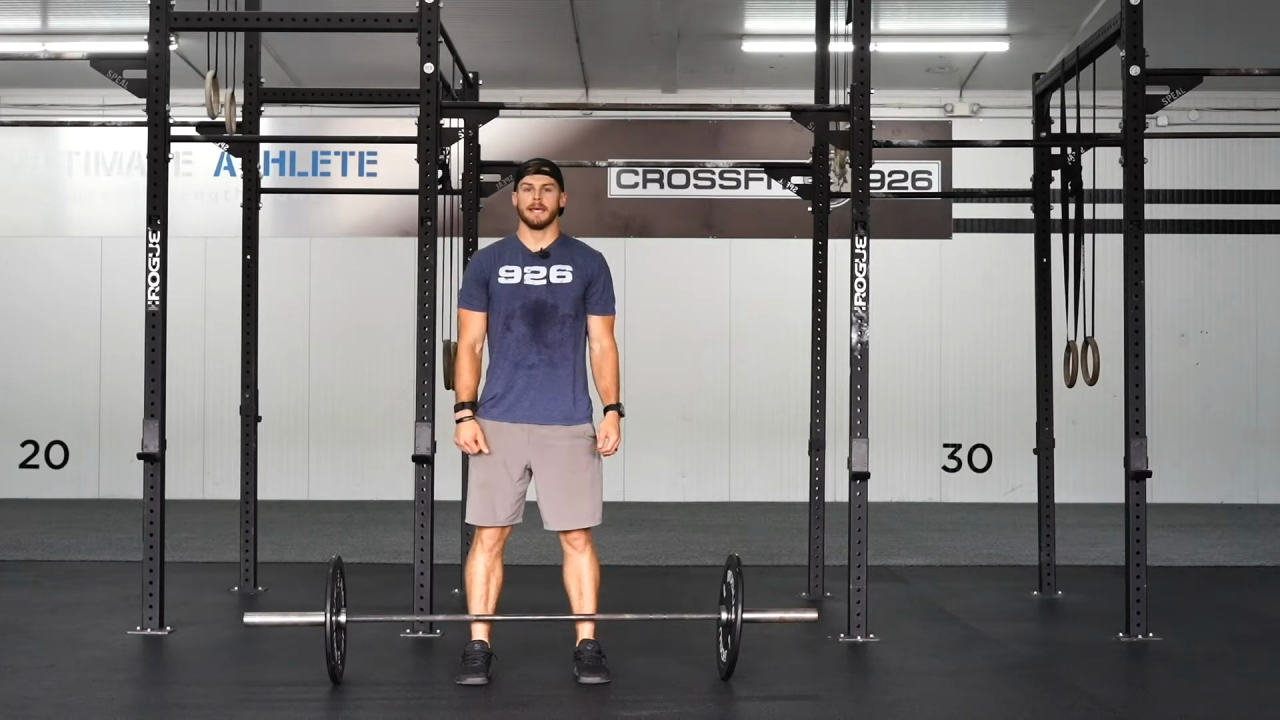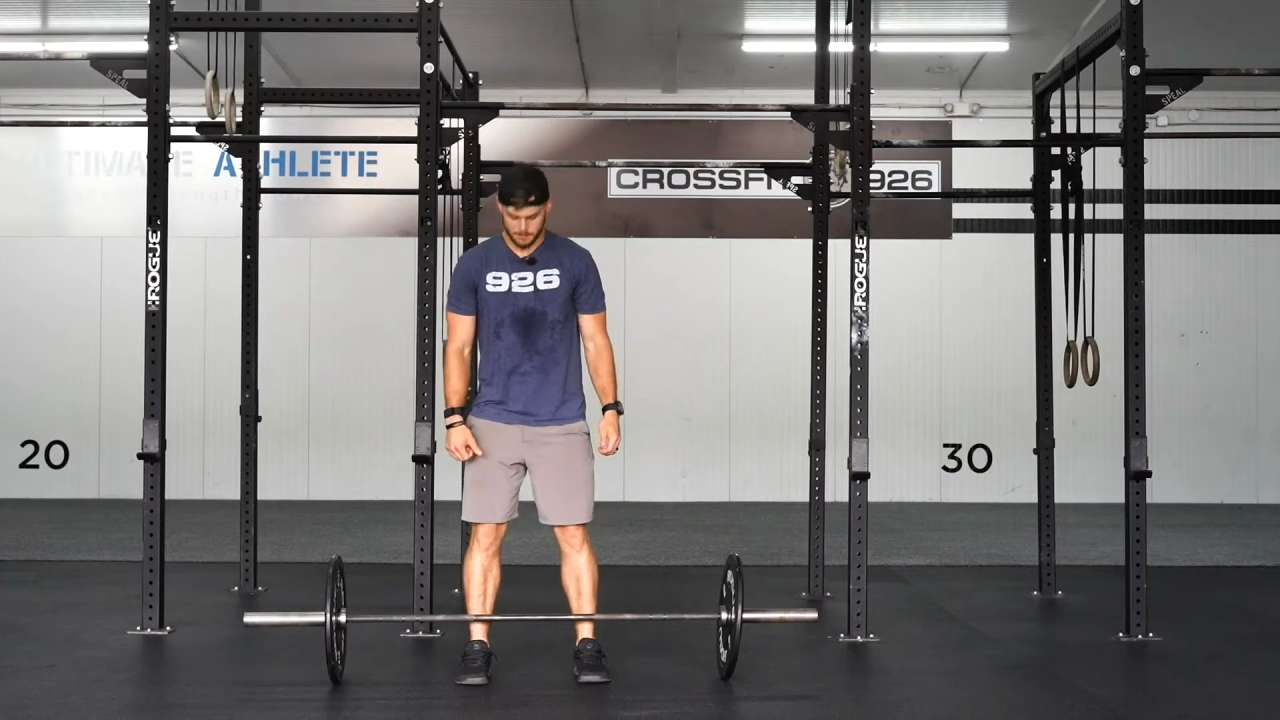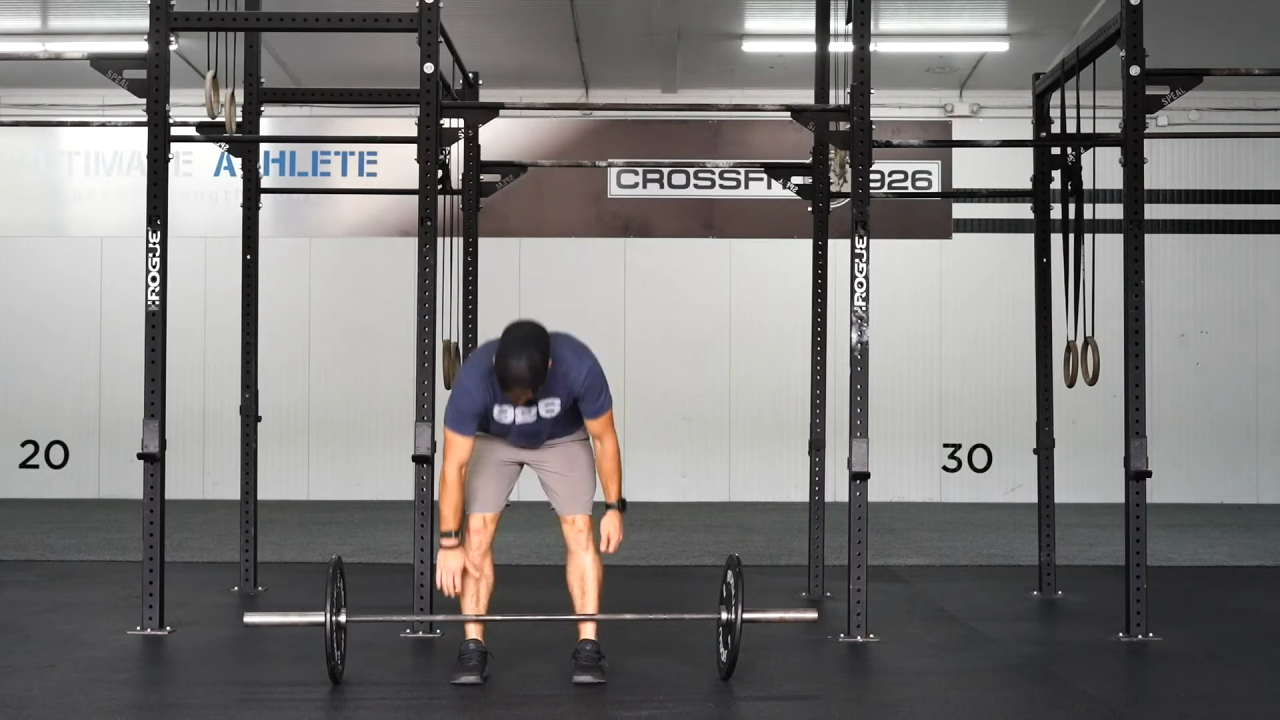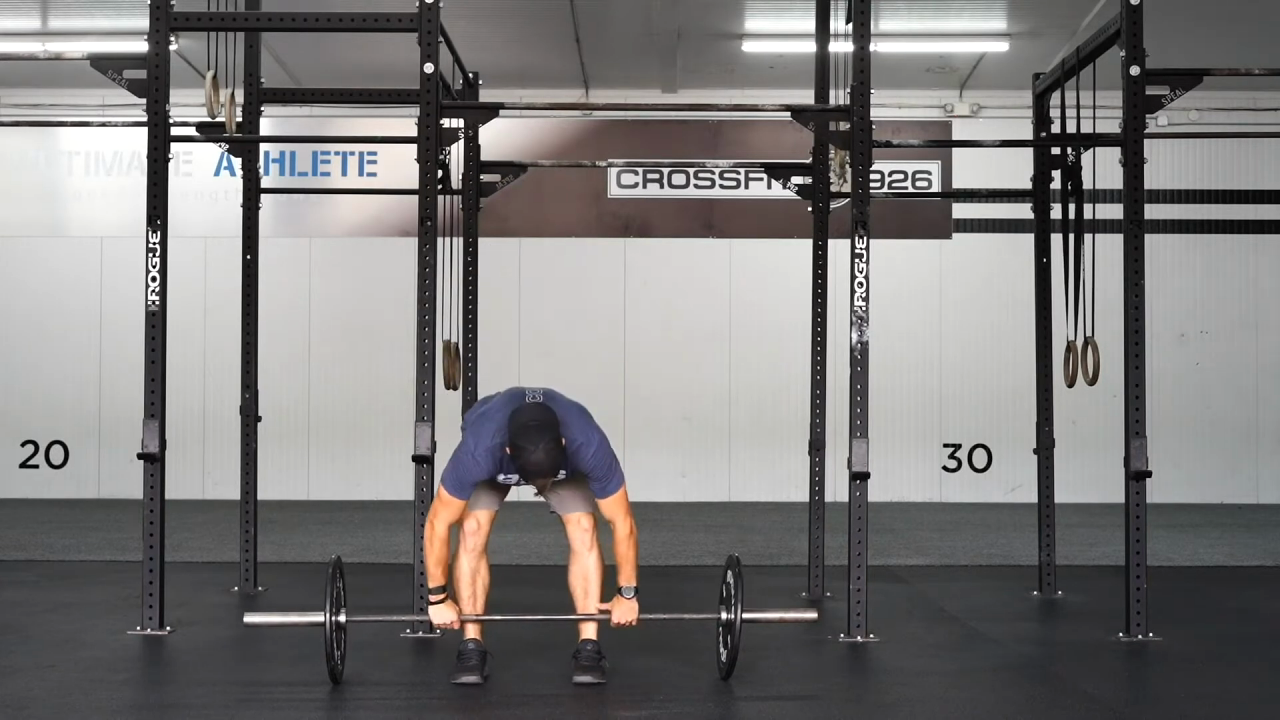
dt=0.5s
person 1, frame 1
left shoulder: (589, 263)
right shoulder: (486, 263)
left elbow: (602, 345)
right elbow: (469, 345)
left wrist: (612, 412)
right wrist: (465, 413)
left hip: (569, 425)
right hip: (498, 423)
left knee: (577, 536)
right knee: (488, 535)
left ankle: (587, 646)
right ankle: (478, 646)
person 1, frame 2
left shoulder: (576, 261)
right shoulder: (474, 264)
left elbow: (596, 341)
right elbow: (458, 347)
left wrist: (611, 409)
right wrist: (455, 418)
left hip: (563, 425)
right hip: (491, 423)
left knee: (574, 535)
right knee: (485, 535)
left ankle: (587, 644)
right ankle: (477, 646)
person 1, frame 3
left shoulder: (580, 368)
right shoulder: (475, 378)
left elbow: (604, 439)
right elbow: (454, 466)
left wrist: (615, 508)
right wrist: (450, 542)
left hip: (563, 440)
right hip: (492, 441)
left knee: (580, 531)
right knee: (477, 532)
left ankle: (588, 647)
right ankle: (473, 648)
person 1, frame 4
left shoulder: (587, 444)
right shoulder: (479, 449)
left elbow: (622, 522)
right elbow: (438, 524)
left wrist: (627, 594)
right wrist: (437, 597)
left hip: (561, 454)
right hip: (492, 449)
left knee: (582, 529)
right knee: (472, 531)
left ankle: (589, 647)
right ankle: (471, 647)
